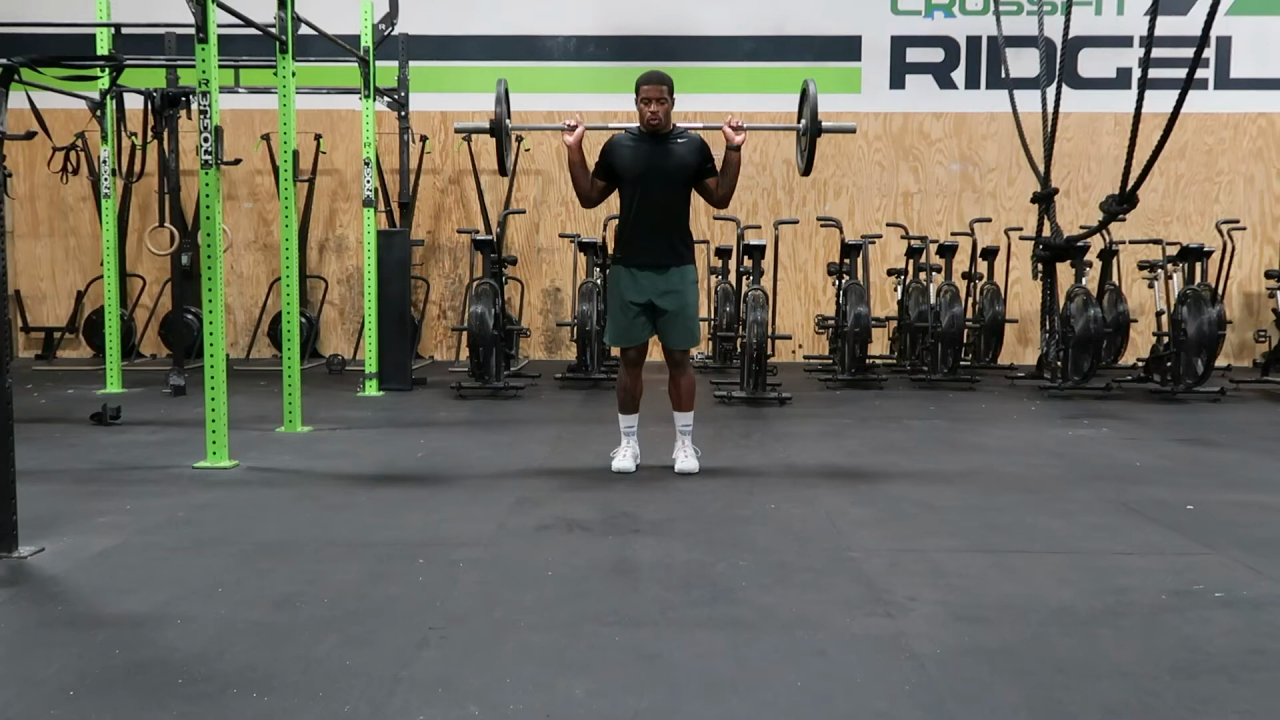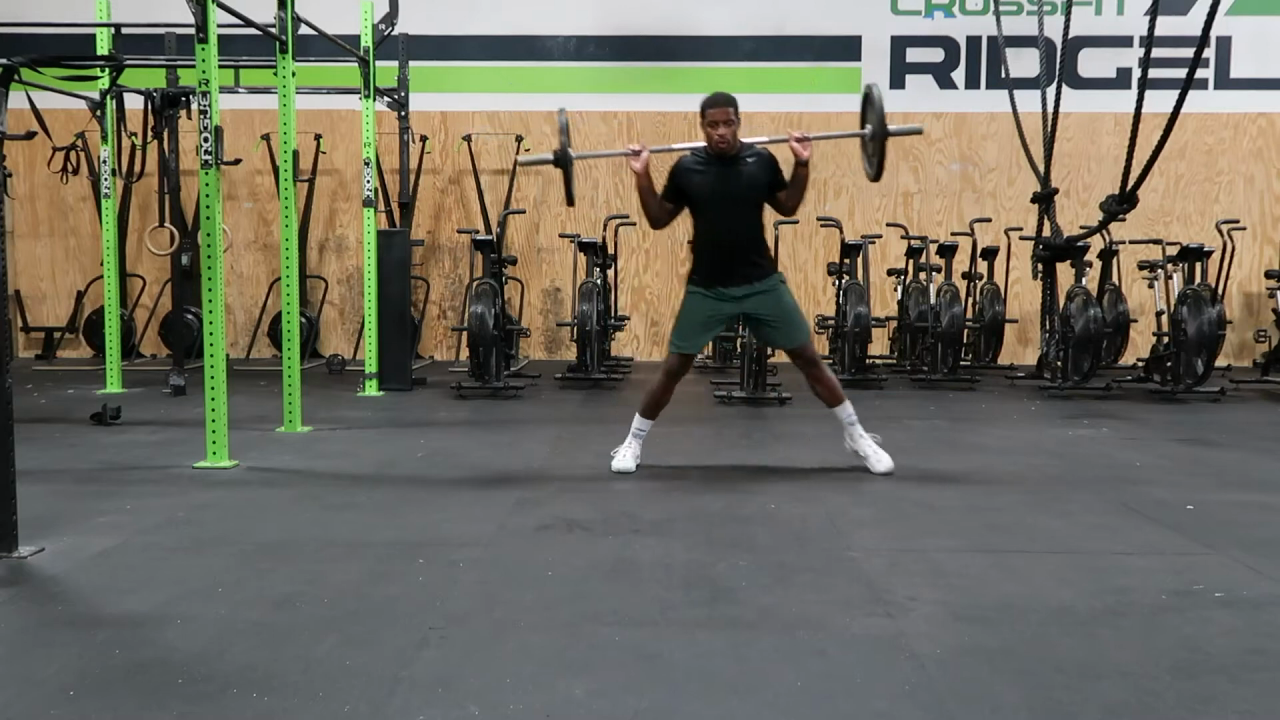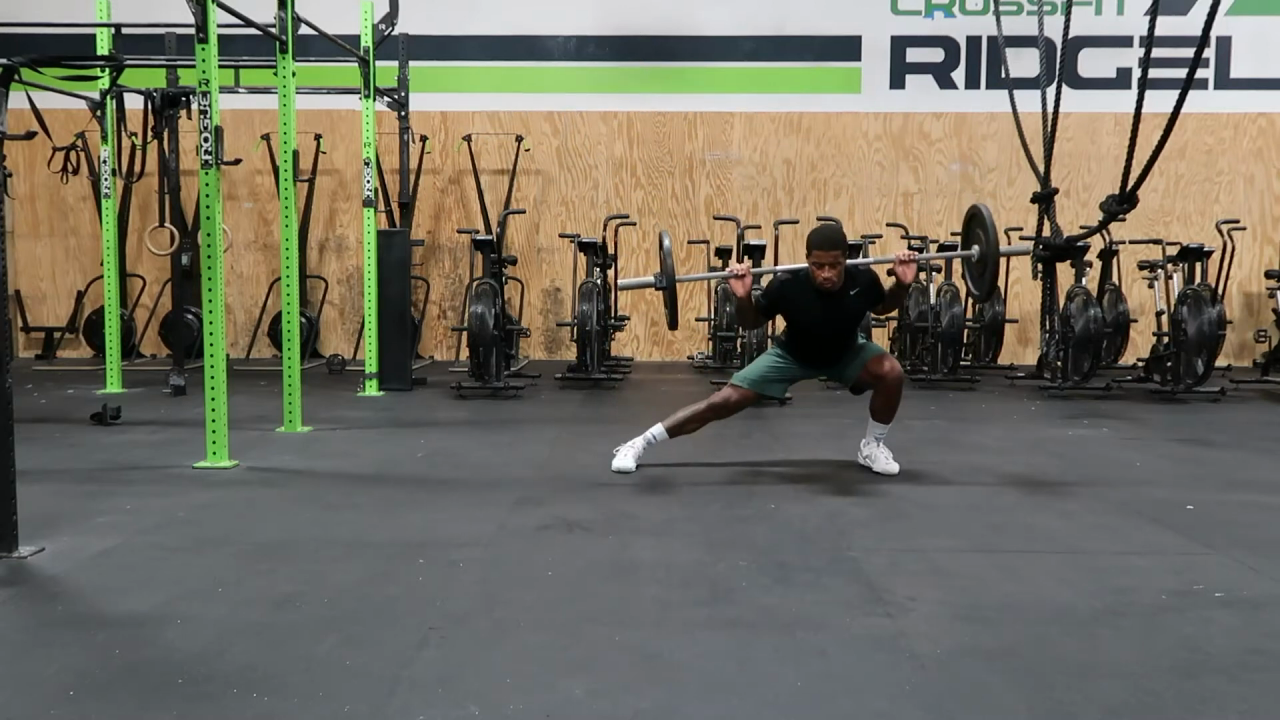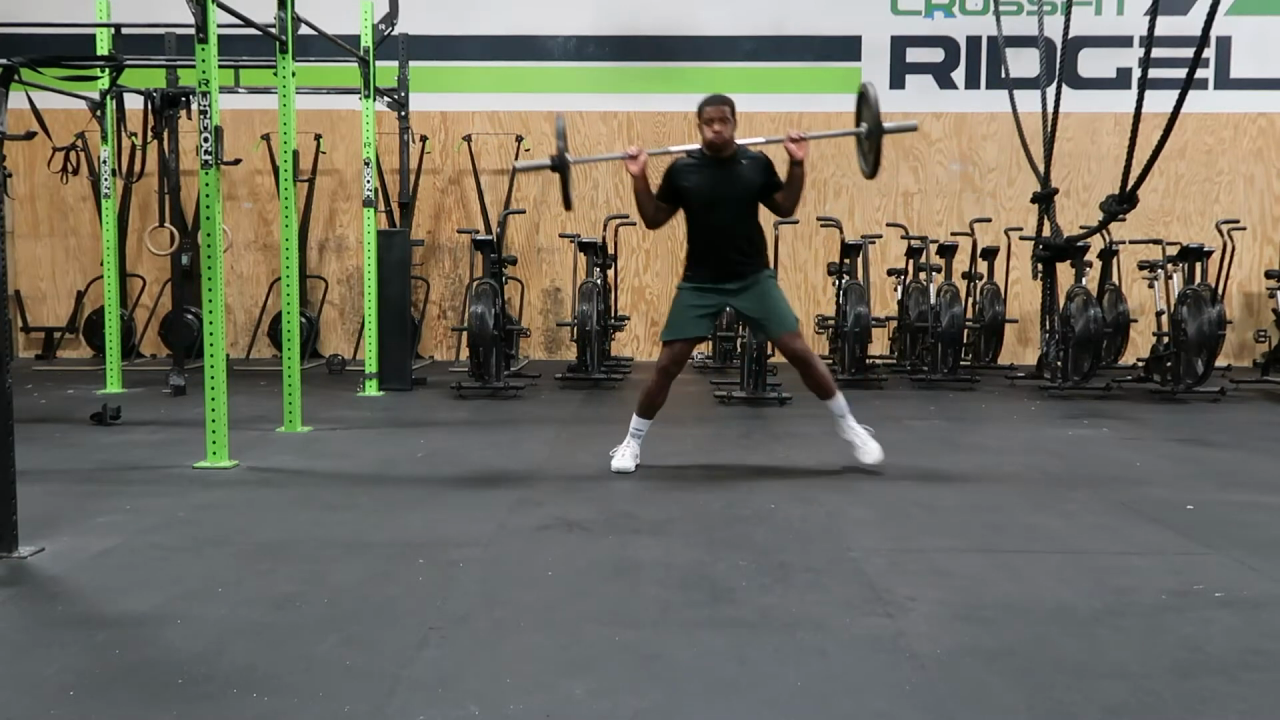
dt=0.7s
person 1, frame 1
left shoulder: (692, 145)
right shoulder: (618, 145)
left elbow: (720, 198)
right elbow: (589, 198)
left wrist: (733, 150)
right wrist: (574, 149)
left hip: (677, 268)
right hip: (628, 269)
left knee: (679, 357)
right knee: (631, 357)
left ankle: (684, 442)
right ankle: (628, 442)
person 1, frame 2
left shoulder: (761, 160)
right shoulder: (686, 167)
left elbow: (787, 207)
right elbow: (658, 220)
left wrist: (801, 163)
right wrist: (642, 174)
left hip: (761, 281)
right hip: (707, 287)
left knee: (807, 356)
right knee: (675, 366)
left ankle: (857, 436)
right ankle: (633, 443)
person 1, frame 3
left shoulder: (863, 280)
right shoulder: (787, 286)
left elbow: (883, 307)
right elbow: (751, 323)
left wrist: (903, 284)
right wrist: (742, 296)
left hip: (846, 353)
right hip: (792, 356)
left knee: (891, 373)
right knee: (723, 402)
left ankle: (872, 446)
right ankle: (637, 444)
person 1, frame 4
left shoulder: (755, 163)
right shoulder: (681, 169)
left elbow: (786, 208)
right elbow: (653, 219)
left wrist: (798, 163)
right wrist: (638, 178)
left hip: (754, 278)
right hip: (700, 284)
left knee: (798, 352)
right knee: (668, 364)
left ankle: (849, 426)
right ankle: (631, 442)
